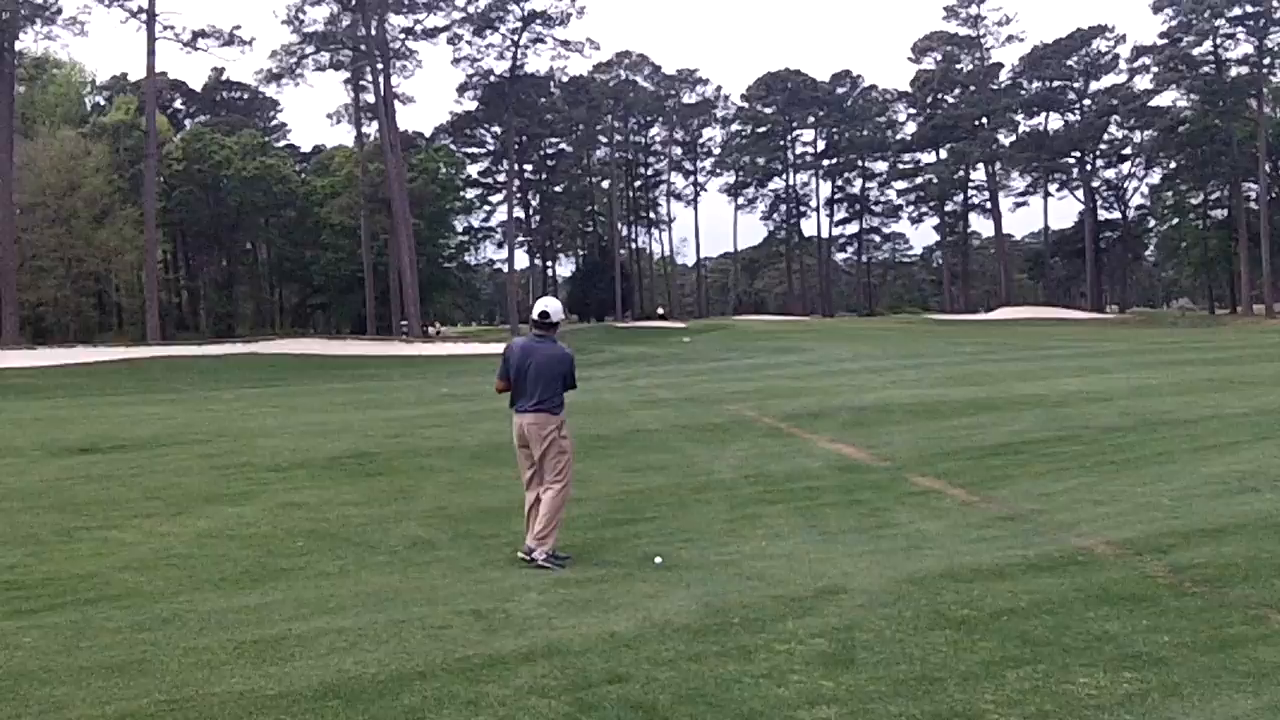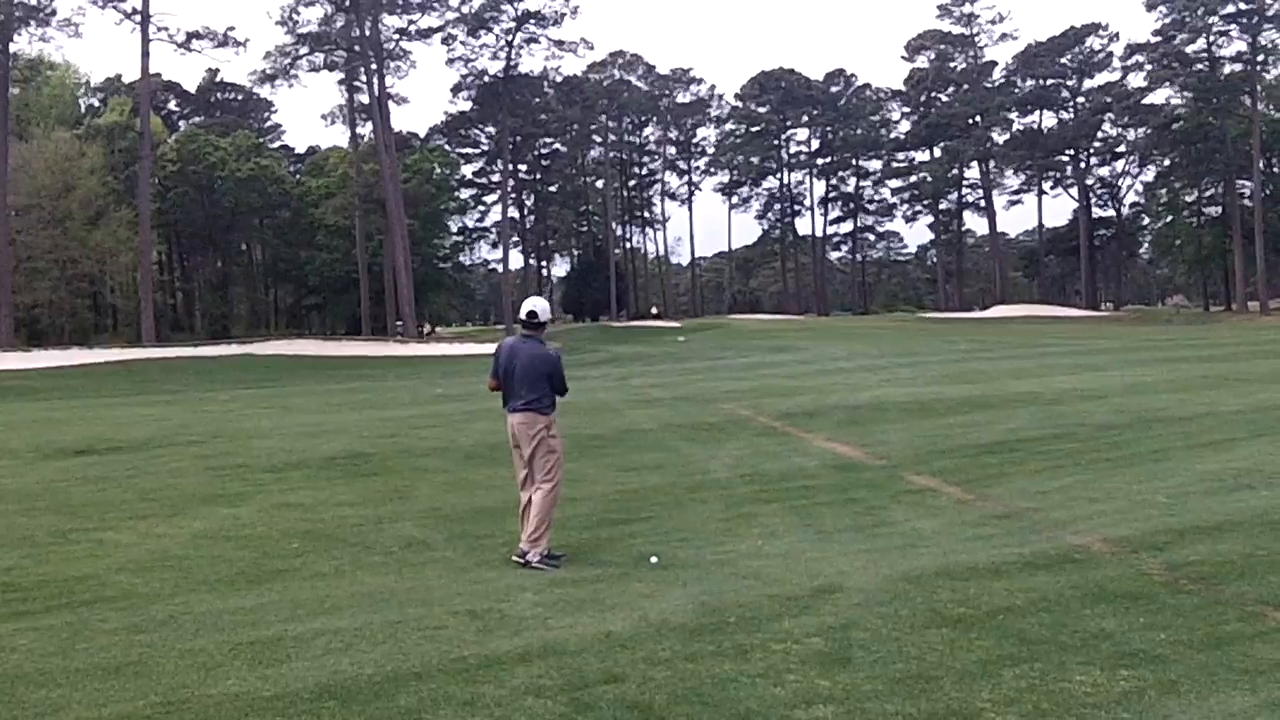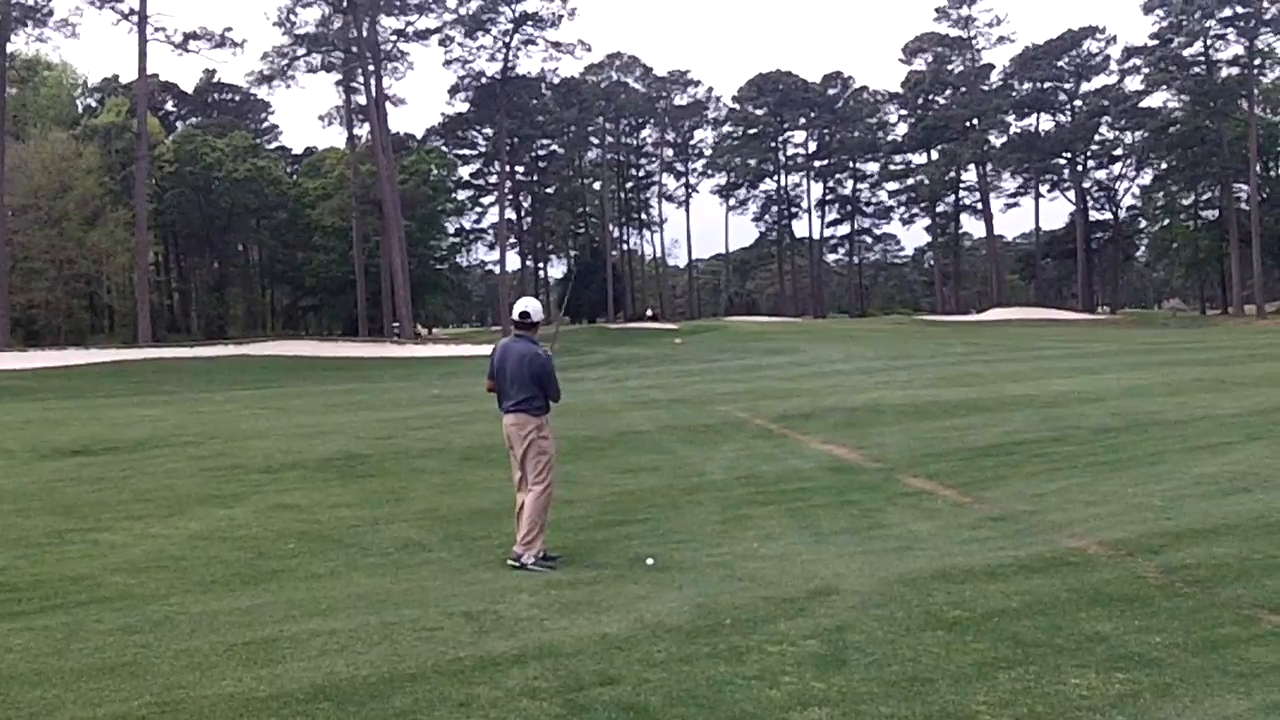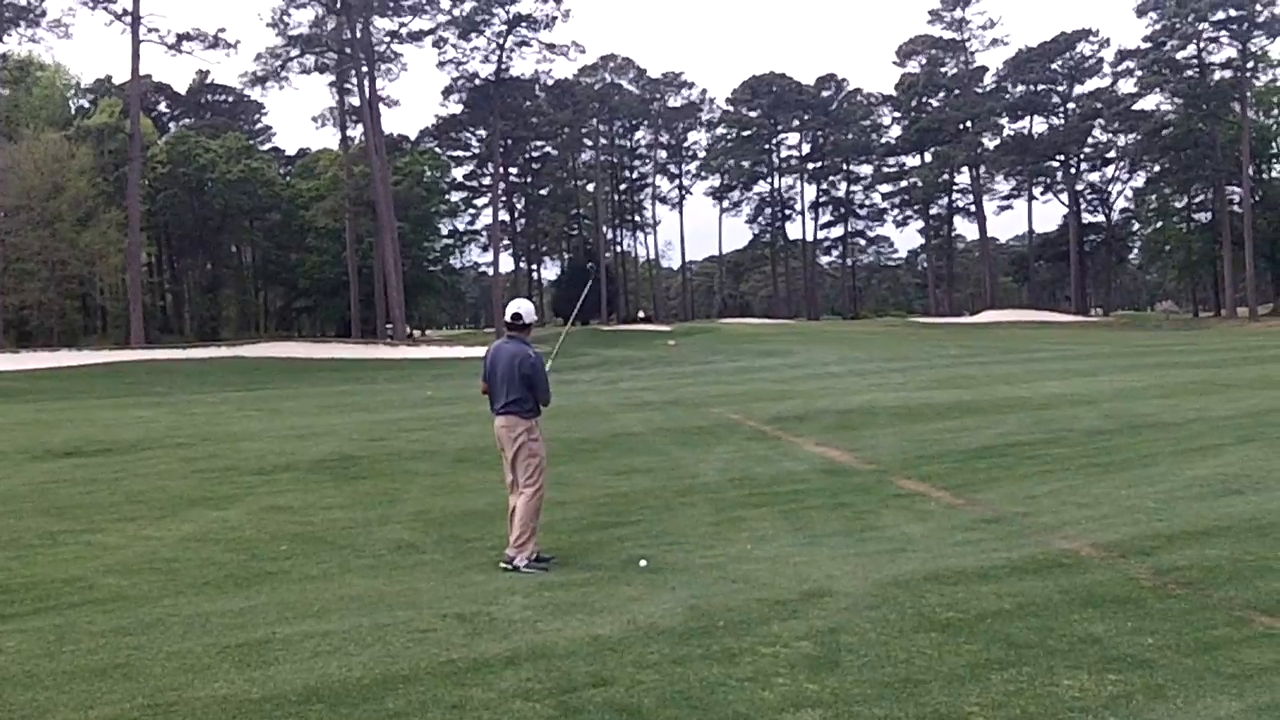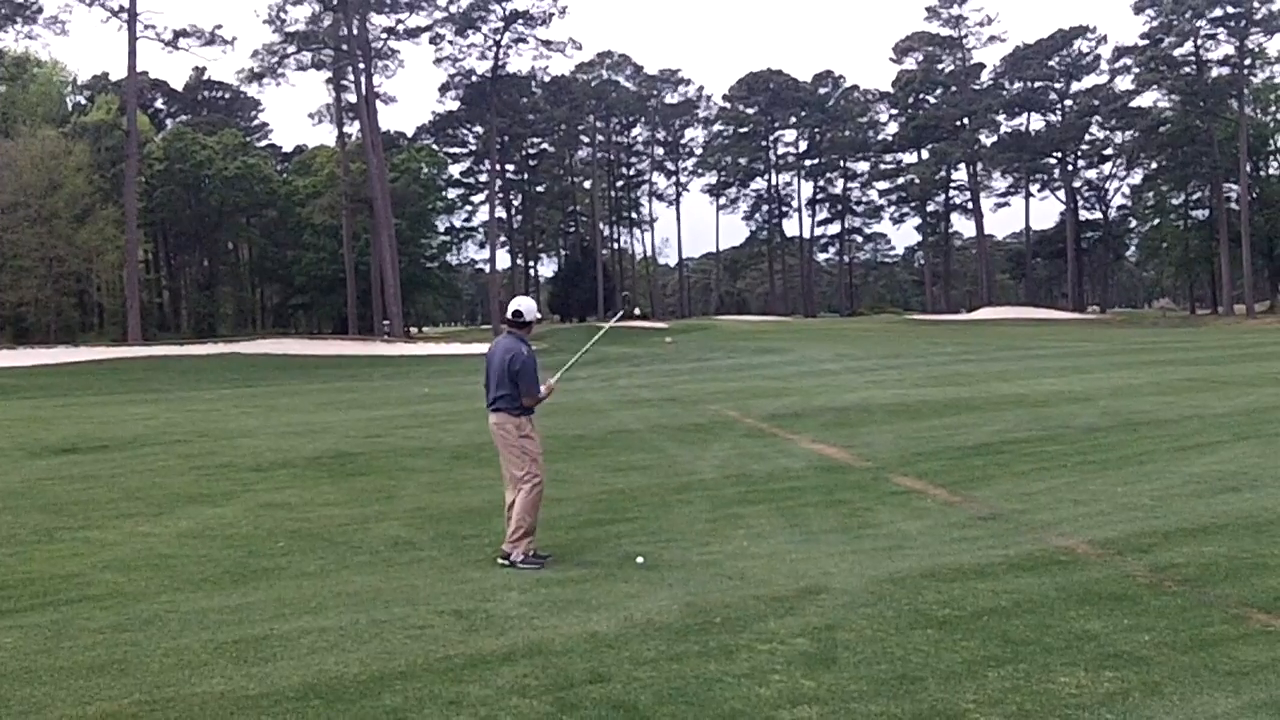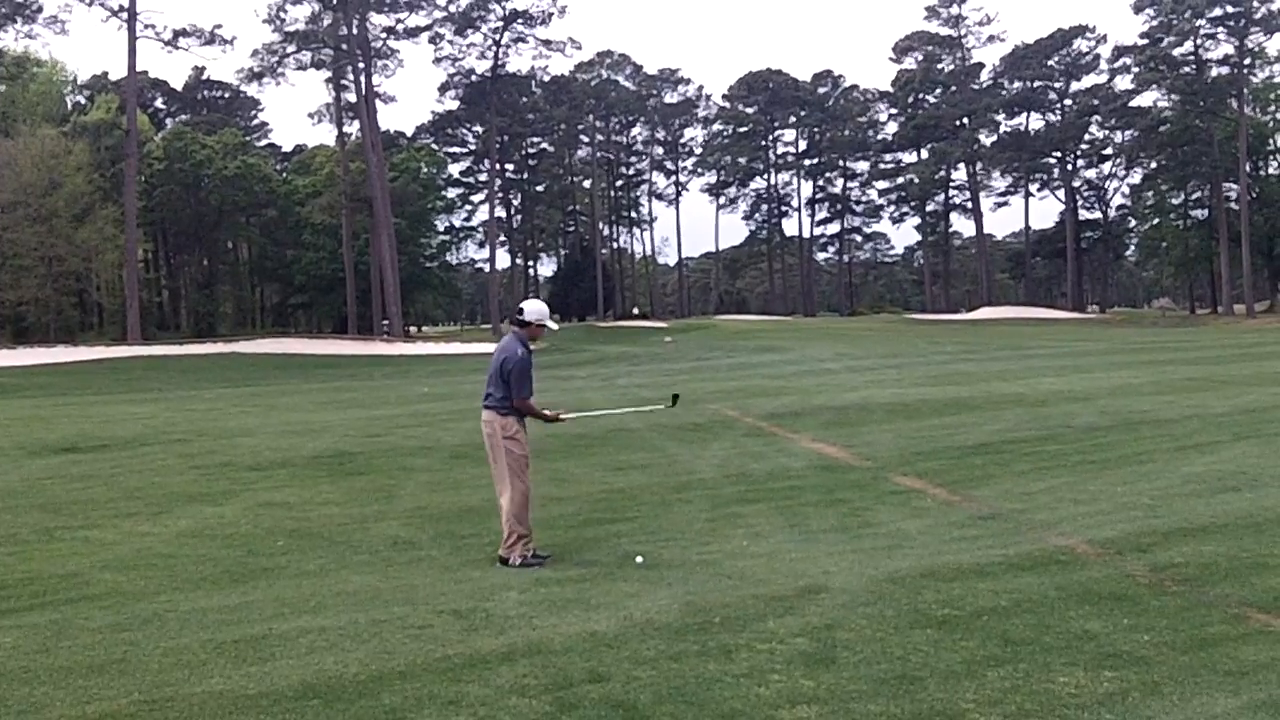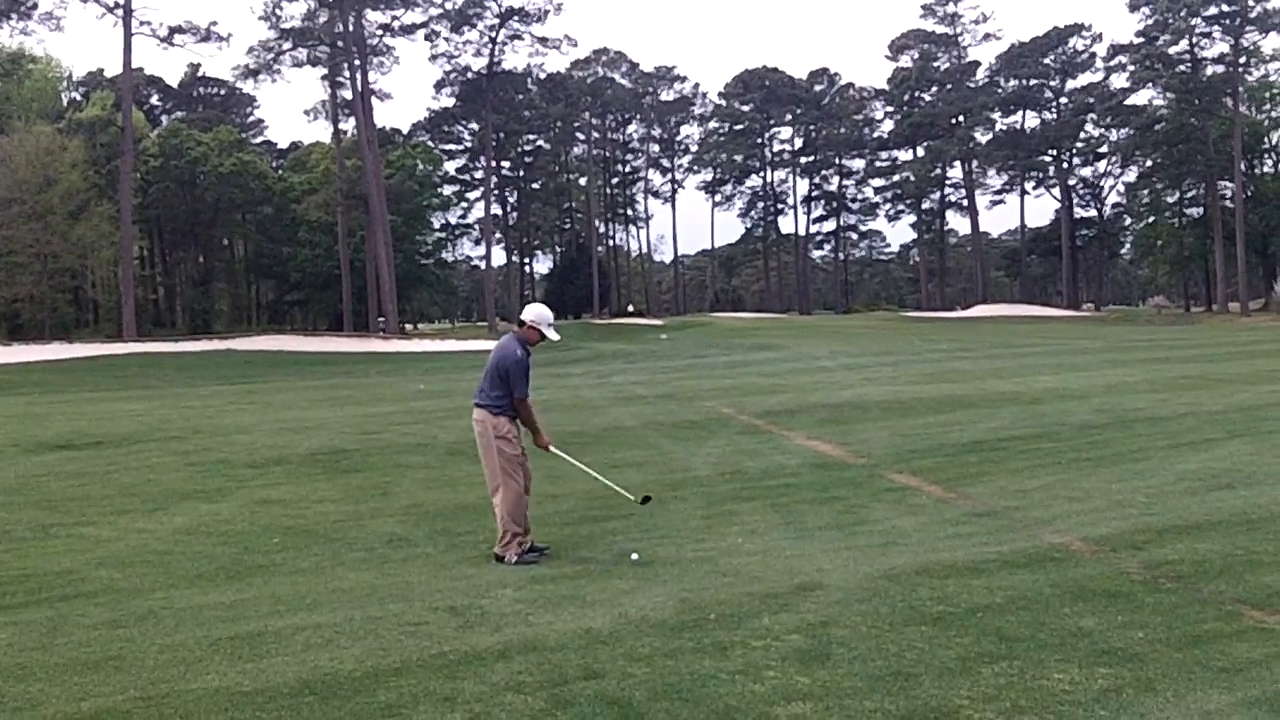
dt=0.3s
person 1, frame 1
left shoulder: (514, 347)
right shoulder: (563, 355)
left elbow: (500, 386)
left hip: (520, 421)
right hip: (548, 423)
left knee: (534, 487)
right knee: (557, 484)
left ankle: (537, 545)
right ankle: (538, 546)
person 1, frame 2
left shoulder: (505, 347)
right shoulder: (549, 356)
left elbow: (493, 384)
right elbow: (561, 391)
left hip: (515, 420)
right hip: (539, 422)
left knee: (528, 486)
right knee: (547, 484)
left ankle: (532, 545)
right ankle: (531, 549)
person 1, frame 3
left shoulder: (500, 348)
right shoulder: (539, 355)
left elbow: (491, 385)
right elbow: (555, 397)
left hip: (510, 420)
right hip: (532, 423)
left knee: (525, 486)
right knee: (540, 486)
left ankle: (530, 547)
right ankle: (526, 552)
person 1, frame 4
left shoulder: (493, 350)
right shoulder: (530, 356)
left elbow: (485, 388)
right elbow: (544, 400)
left hip: (501, 422)
right hip: (522, 425)
left knee: (517, 489)
right knee: (531, 489)
left ankle: (523, 549)
right ankle: (518, 555)
person 1, frame 5
left shoulder: (497, 345)
right shoulder: (523, 353)
left elbow: (490, 383)
right elbow: (528, 401)
right wrist: (545, 391)
left hip: (499, 417)
right hip: (514, 422)
left knee: (517, 484)
right knee: (531, 482)
left ankle: (521, 546)
right ankle: (514, 549)
person 1, frame 6
left shoulder: (508, 343)
right shoulder: (519, 354)
right elbow: (520, 402)
left wrist: (539, 412)
right wrist: (546, 416)
left hip: (498, 417)
right hip: (505, 422)
left knee: (513, 485)
right knee: (515, 487)
left ankle: (521, 546)
right ankle: (511, 553)
person 1, frame 7
left shoulder: (510, 344)
right shoulder: (516, 355)
right elbow: (521, 402)
left wrist: (532, 430)
right wrist: (538, 434)
left hip: (497, 419)
right hip: (496, 421)
left knee: (521, 480)
right knee: (508, 486)
left ankle: (521, 540)
right ankle: (507, 550)
